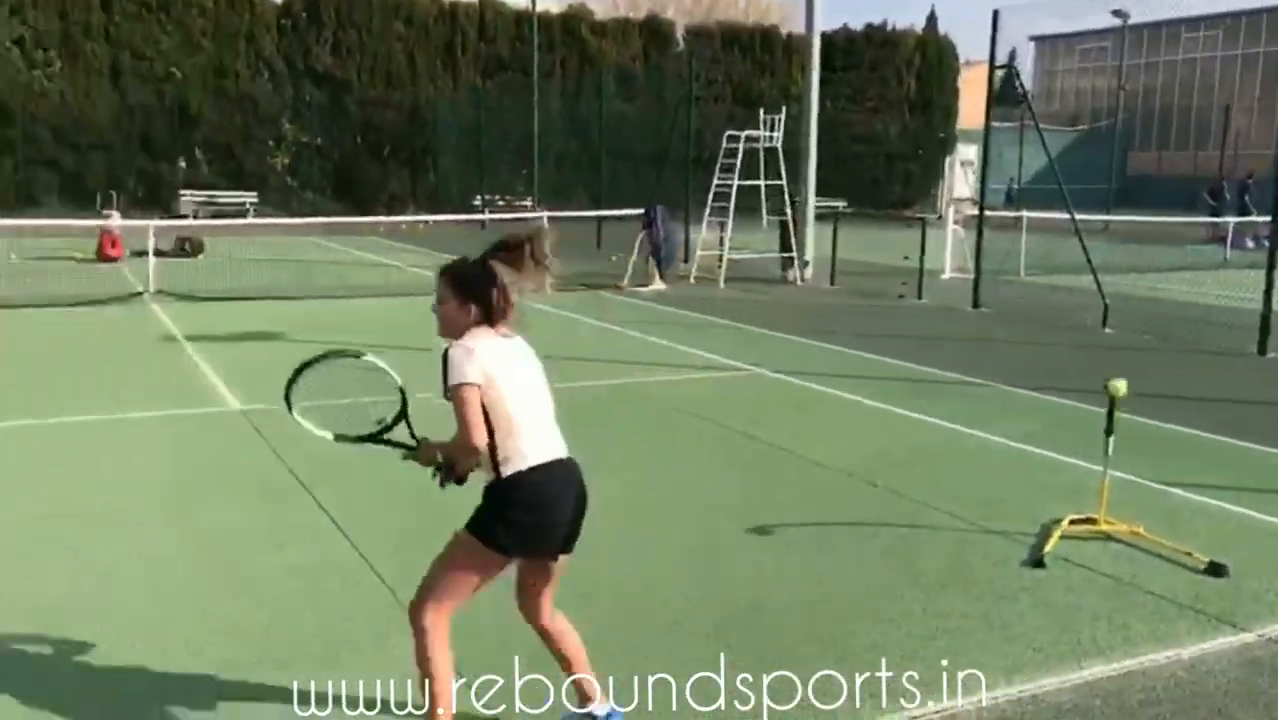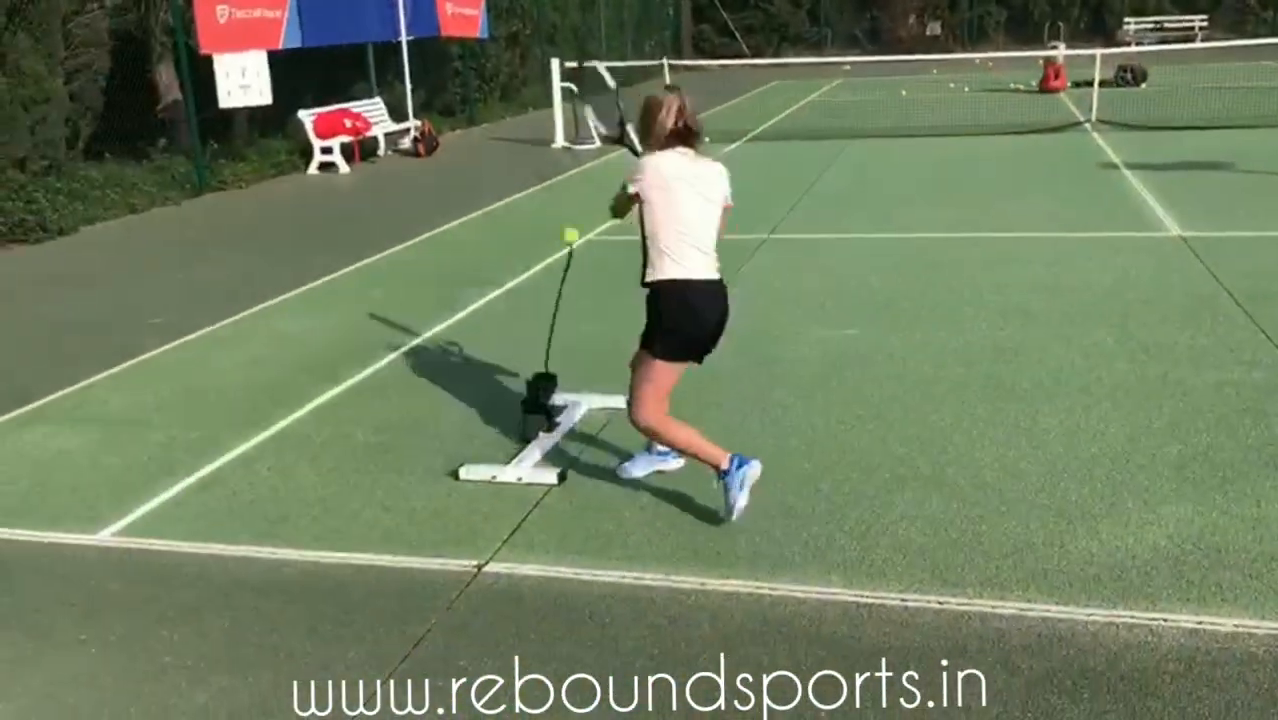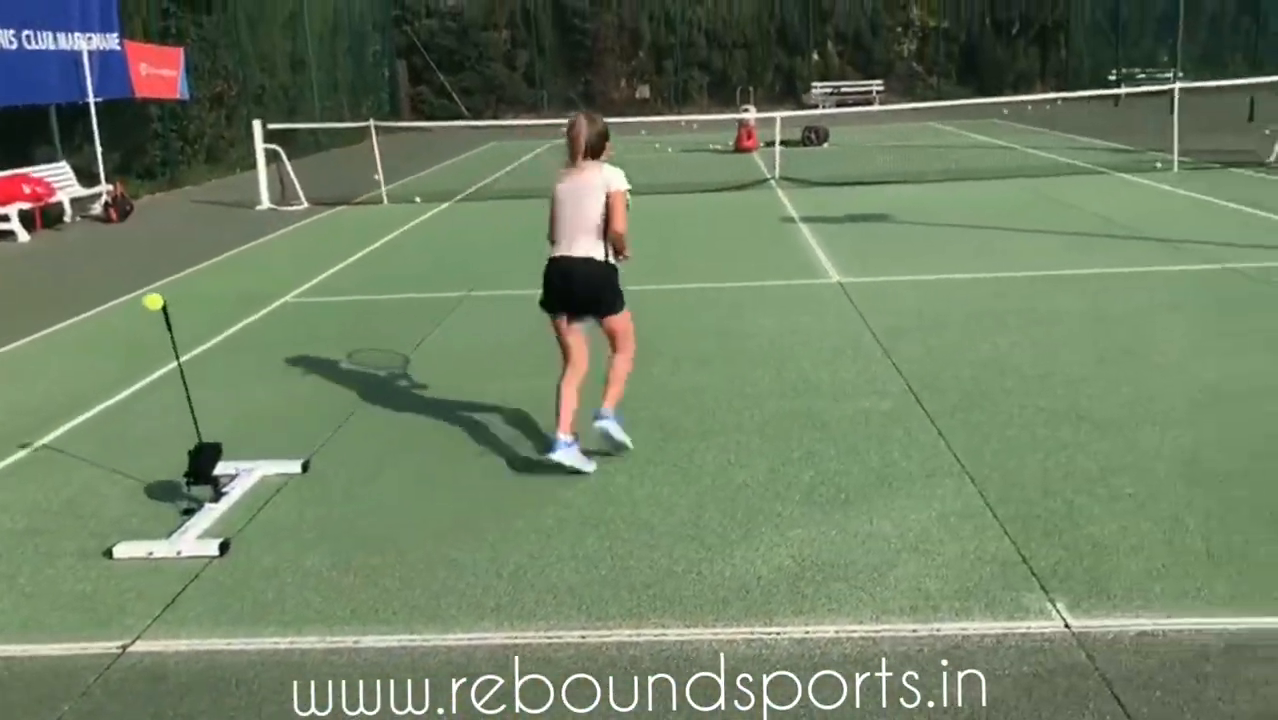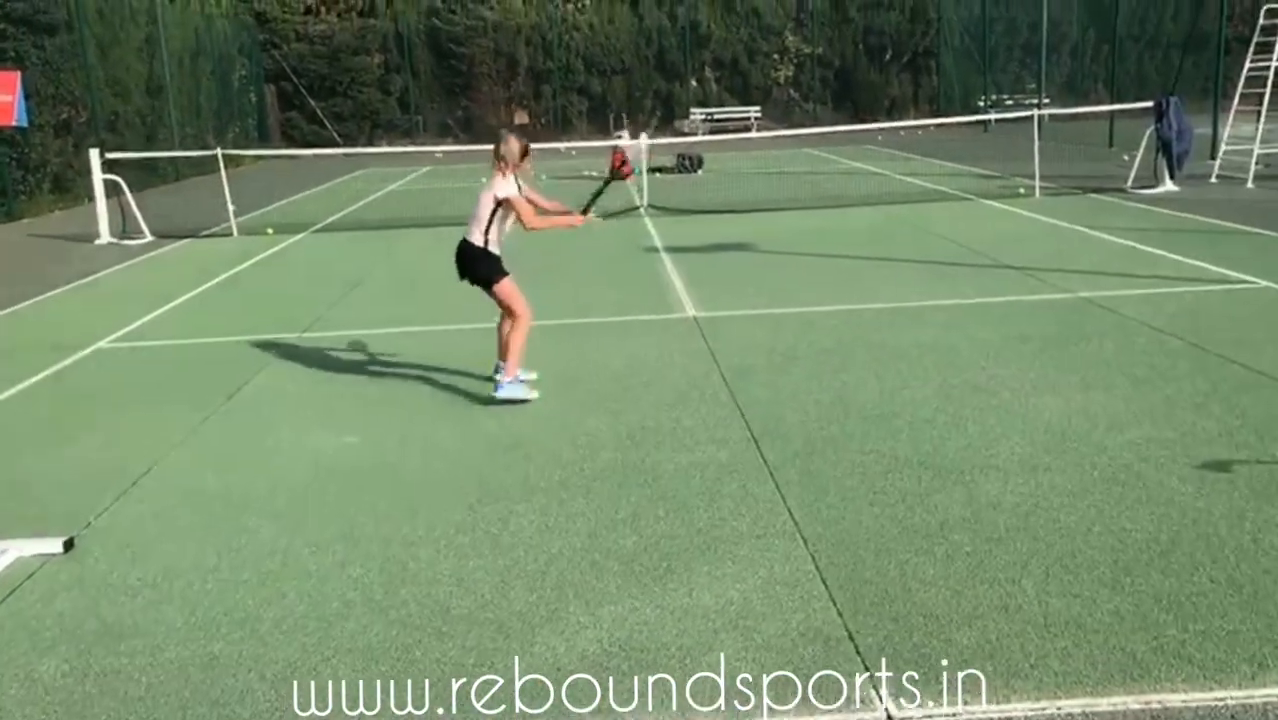
dt=1s
person 1, frame 1
left shoulder: (464, 352)
right shoulder: (516, 345)
left elbow: (475, 442)
left wrist: (436, 453)
right wrist: (459, 459)
left hip: (524, 495)
right hip: (565, 483)
left knee: (429, 611)
right knee: (537, 607)
person 1, frame 2
left shoulder: (648, 167)
right shoulder: (716, 172)
left elbow: (618, 208)
left hip: (678, 300)
right hip: (710, 295)
left knee: (645, 414)
right knee: (644, 370)
left ankle: (731, 465)
right ankle: (663, 450)
person 1, frame 3
left shoulder: (563, 180)
right shoulder: (612, 176)
right elbow: (617, 227)
right wrist: (621, 249)
left hip: (556, 273)
right hip: (595, 273)
left knee: (576, 363)
right knee: (623, 348)
left ankle: (563, 442)
right ankle: (606, 415)
person 1, frame 4
left shoulder: (509, 180)
right shoulder: (506, 182)
left elbow: (542, 203)
right elbow: (531, 222)
left wrist: (573, 213)
right wrist: (569, 220)
left hip: (473, 252)
right hip: (480, 255)
left knee: (510, 307)
right knee: (522, 314)
left ankle: (506, 368)
right ankle: (506, 383)
